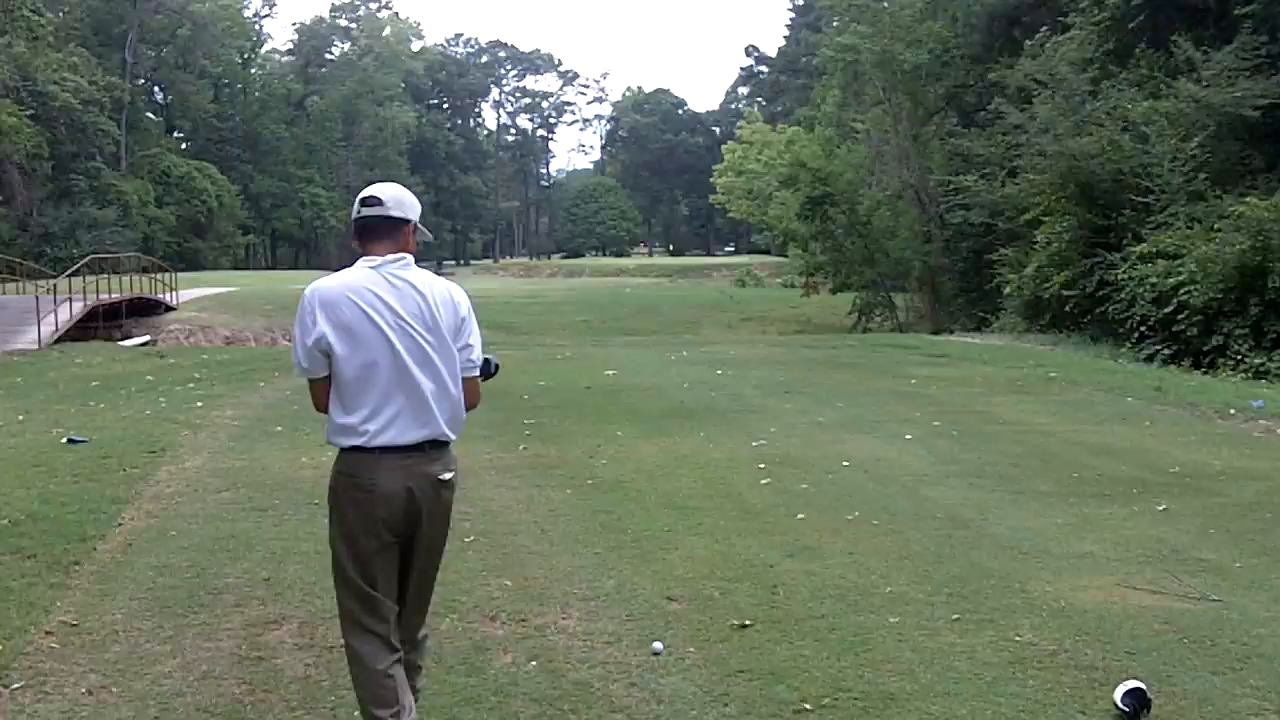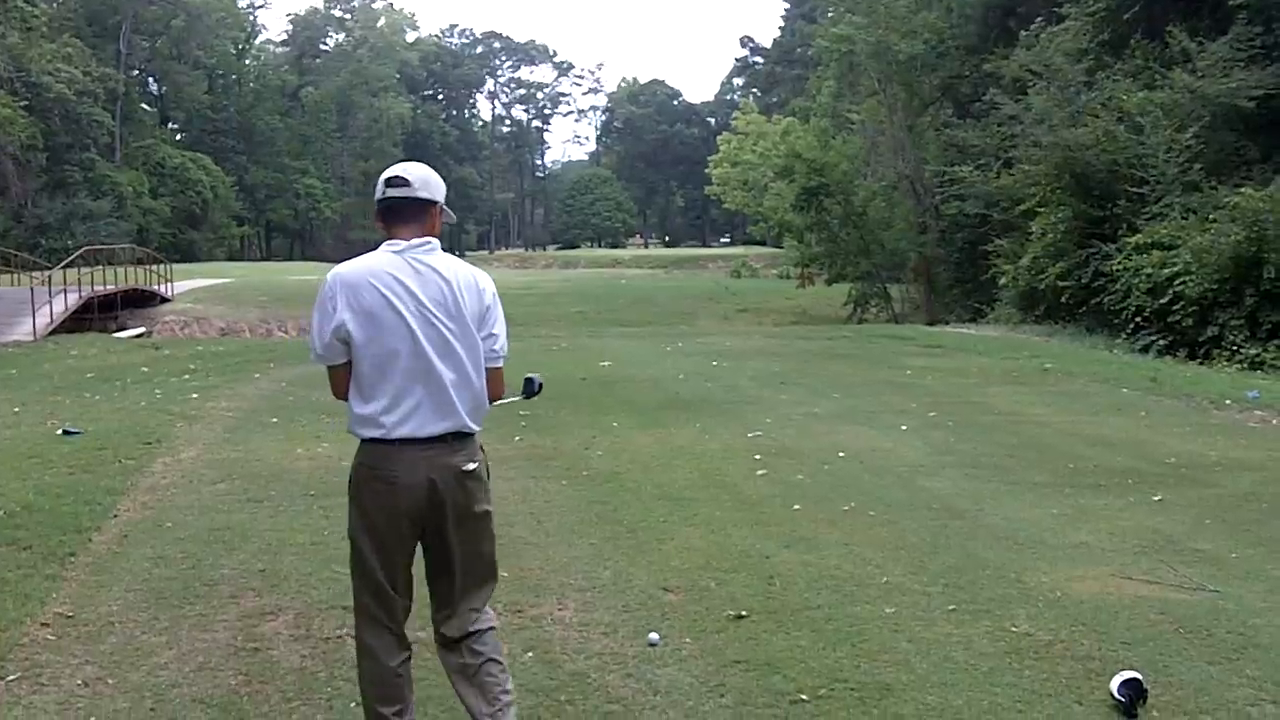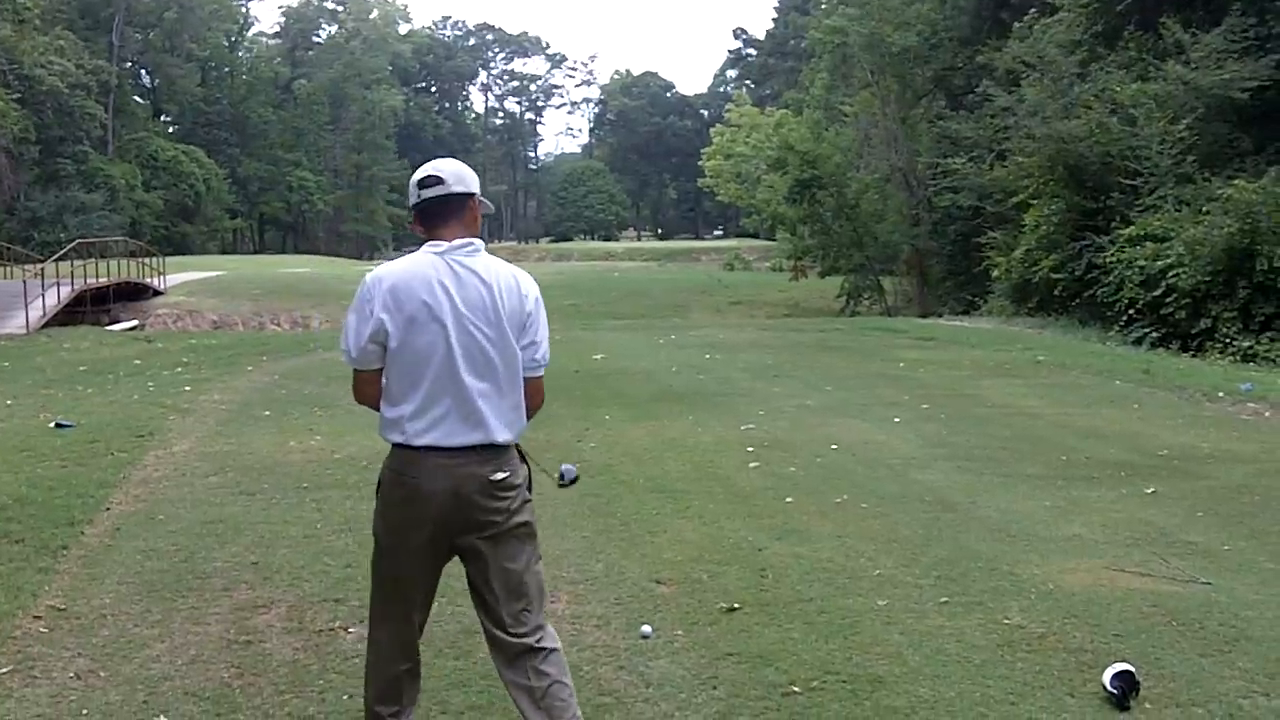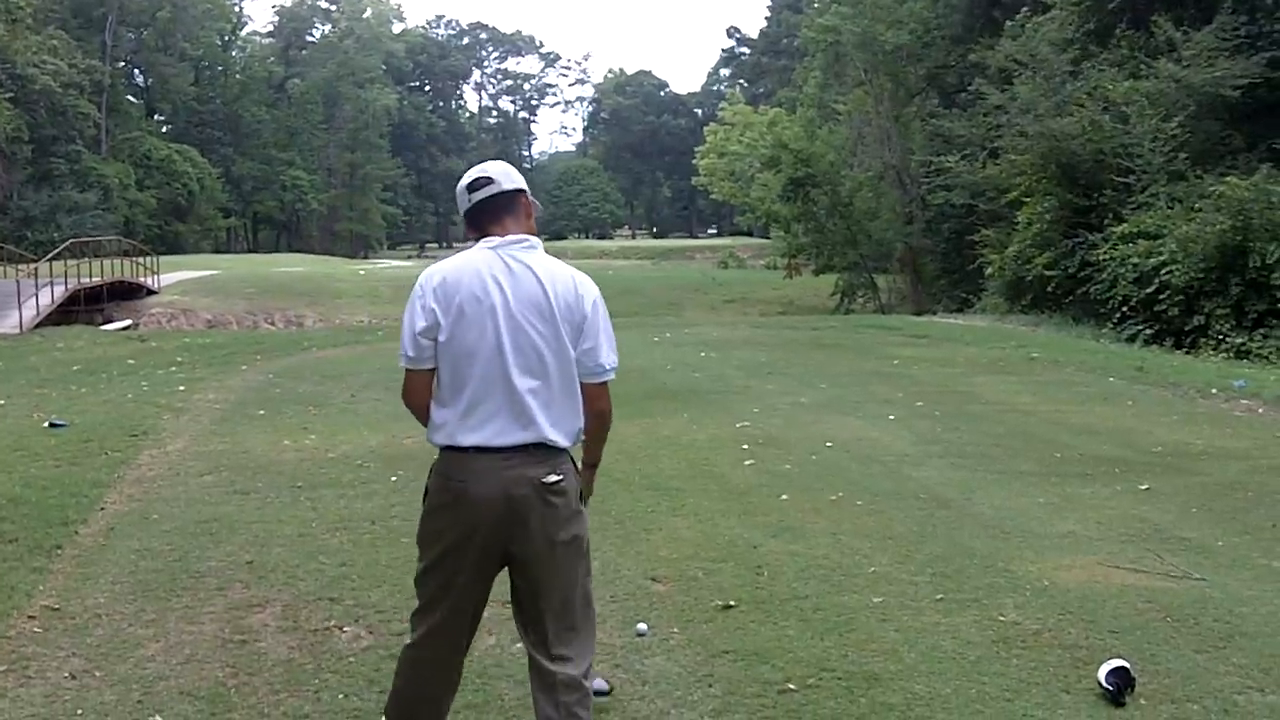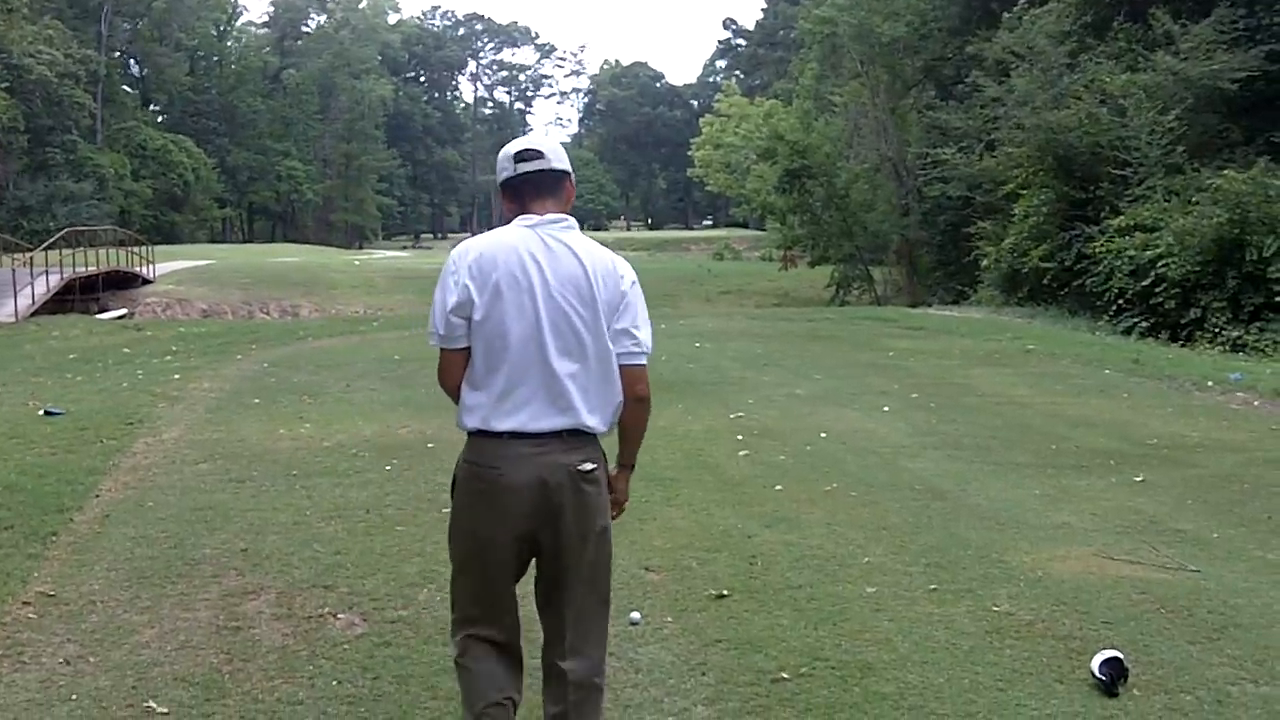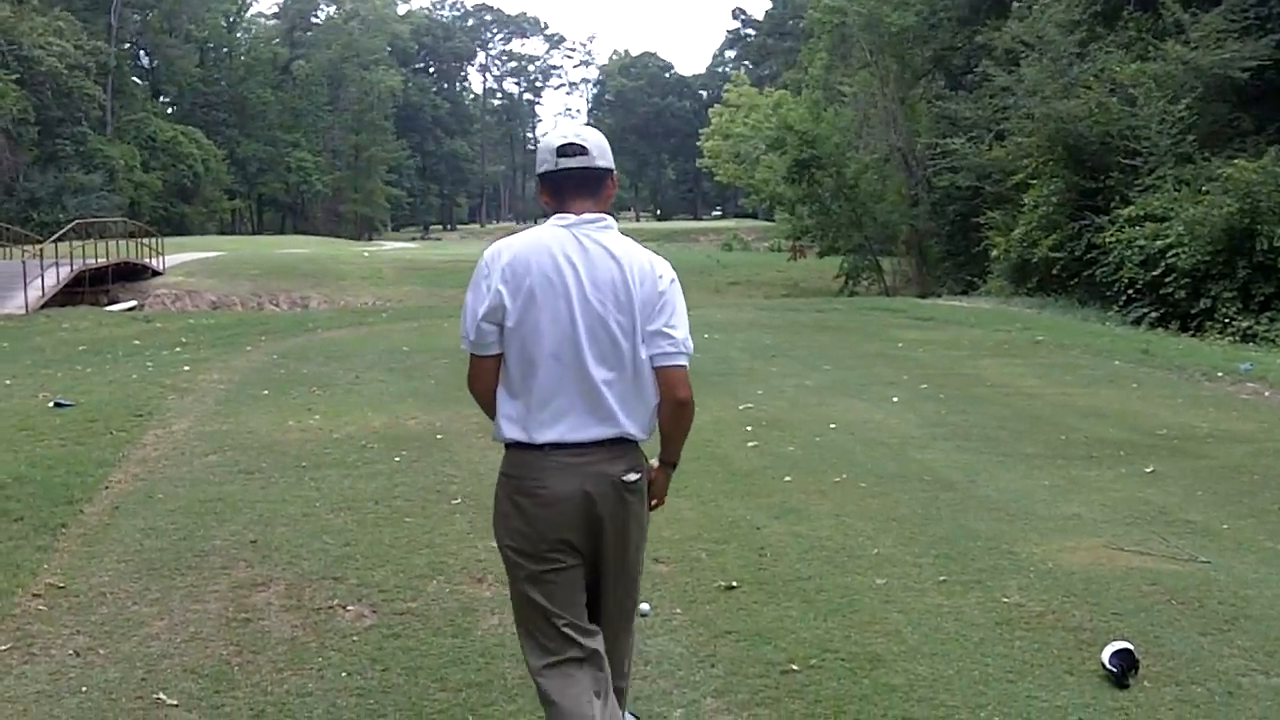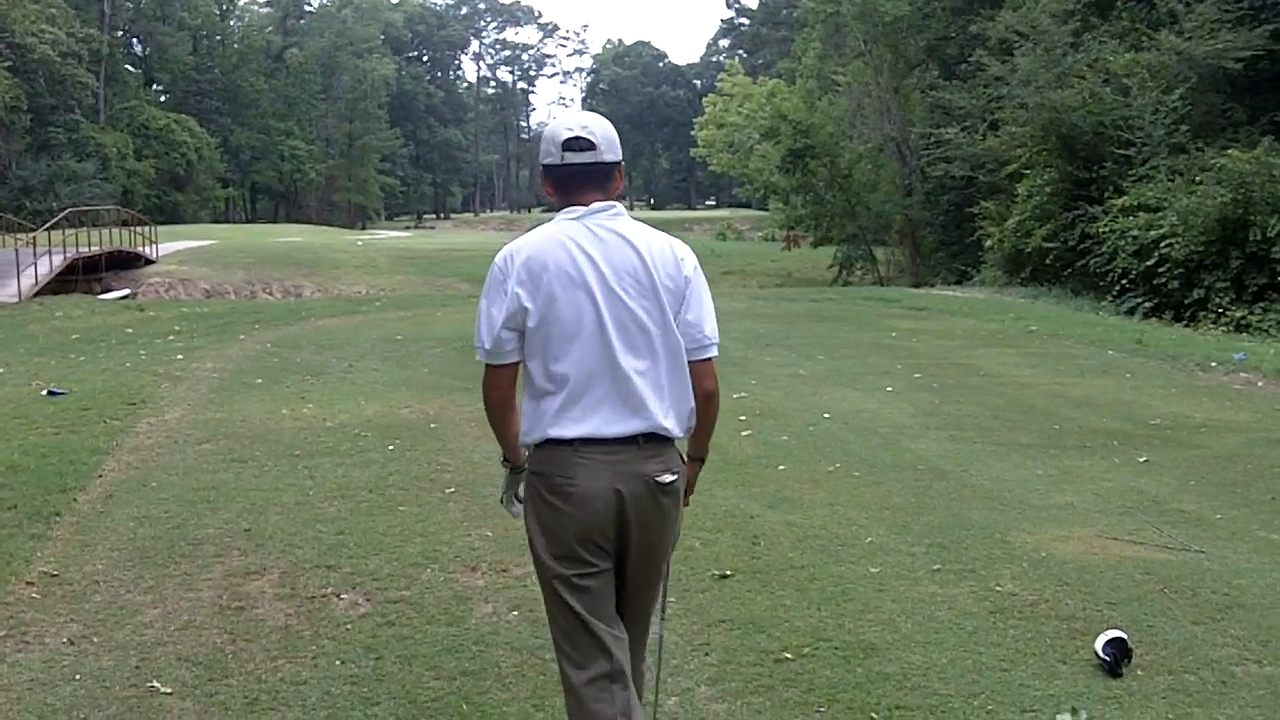
dt=0.2s
person 1, frame 1
left shoulder: (323, 296)
right shoulder: (448, 294)
left elbow: (322, 399)
right elbow: (470, 397)
left hip: (364, 475)
right hip: (434, 471)
left knee: (370, 623)
right knee: (409, 615)
person 1, frame 2
left shoulder: (344, 281)
right shoulder: (473, 281)
left elbow: (340, 385)
right elbow: (492, 388)
left hip: (385, 468)
right hip: (458, 464)
left knee: (380, 619)
right knee: (468, 615)
person 1, frame 3
left shoulder: (384, 284)
right shoulder: (518, 285)
left elbow: (365, 390)
right elbow: (533, 394)
left hip: (414, 475)
right hip: (494, 476)
left knee: (395, 622)
right knee: (524, 630)
person 1, frame 4
left shoulder: (439, 281)
right shoulder: (575, 286)
left elbow: (416, 395)
right elbow: (598, 405)
right wrist: (587, 472)
left hip: (461, 479)
right hip: (546, 480)
left knee: (439, 628)
right knee: (562, 651)
person 1, frame 5
left shoulder: (471, 257)
right shoulder: (611, 268)
left elbow: (451, 374)
right elbow: (636, 390)
right wrist: (624, 468)
left hip: (492, 465)
right hip: (578, 466)
left knee: (484, 632)
right knee: (578, 642)
person 1, frame 6
left shoulder: (504, 259)
right shoulder: (649, 269)
left elbow: (482, 377)
right elbow: (676, 393)
right wrist: (666, 465)
left hip: (536, 476)
right hip: (618, 473)
left knee: (563, 652)
right knee: (604, 643)
person 1, frame 7
left shoulder: (519, 260)
right shoulder: (670, 254)
left elbow: (499, 390)
right elbow: (705, 383)
left wrist: (514, 459)
right wrist: (694, 459)
left hip: (565, 475)
right hip: (653, 469)
left knee: (590, 658)
right knee: (627, 637)
